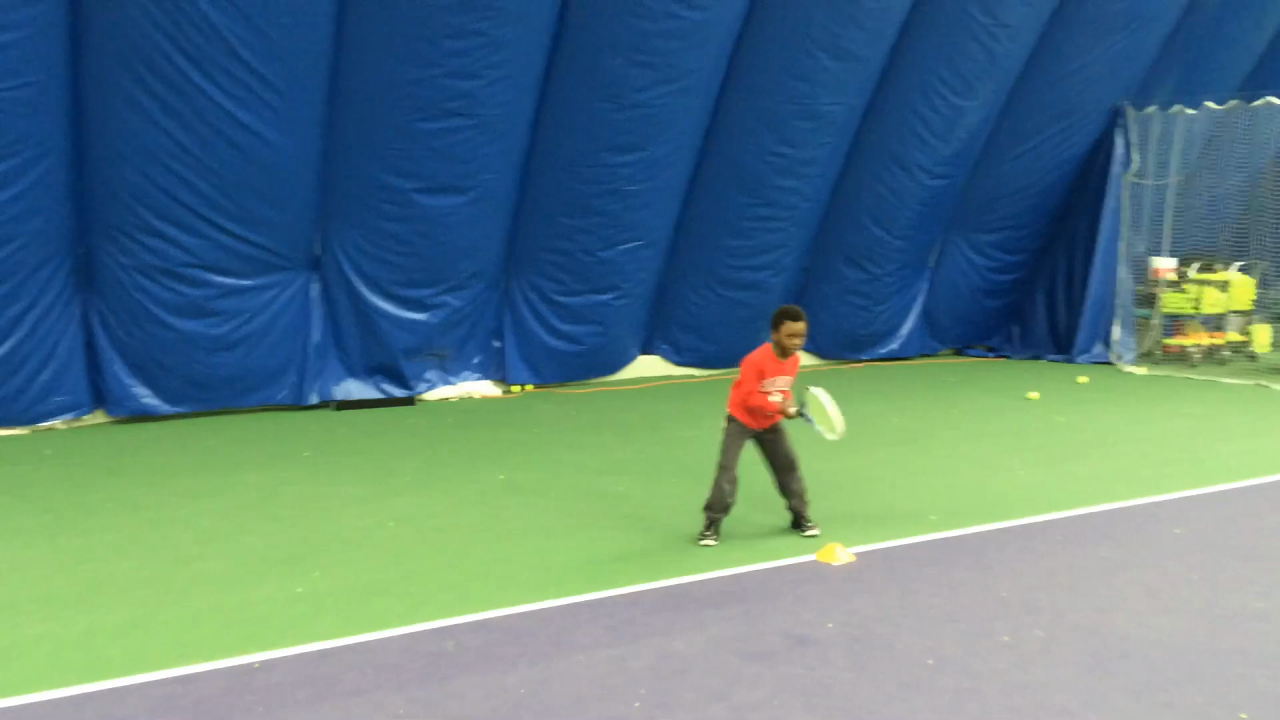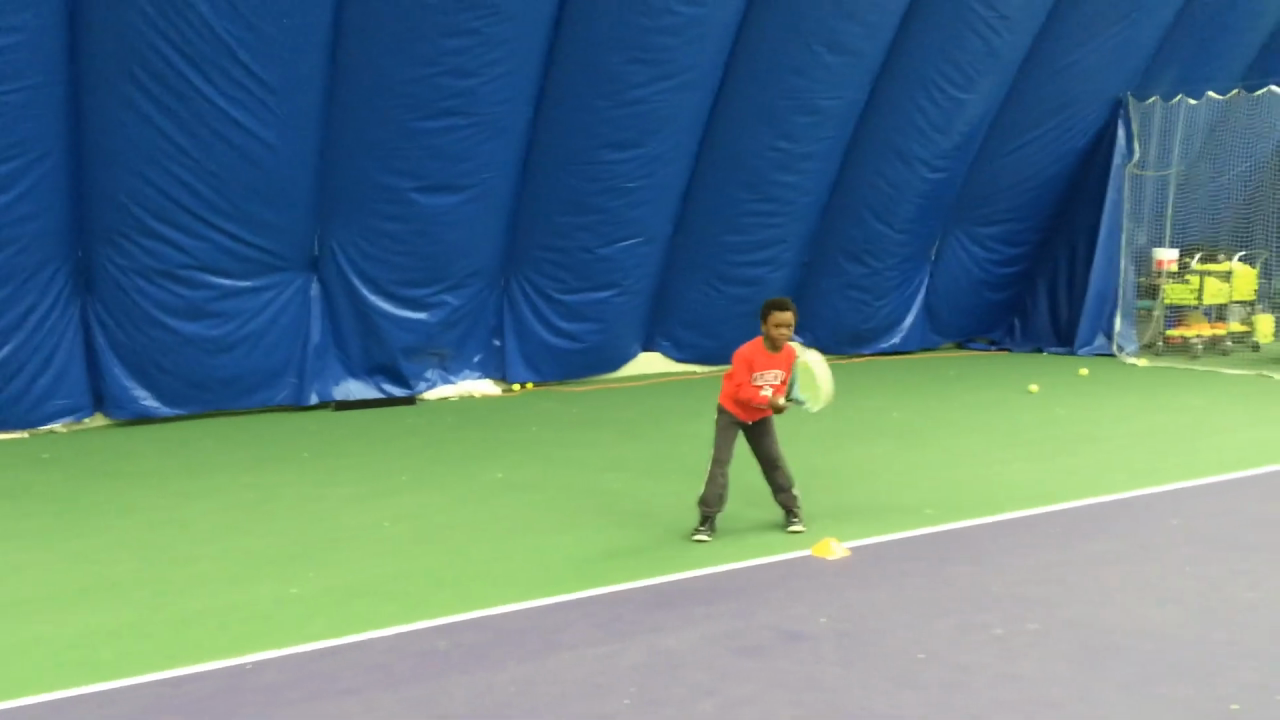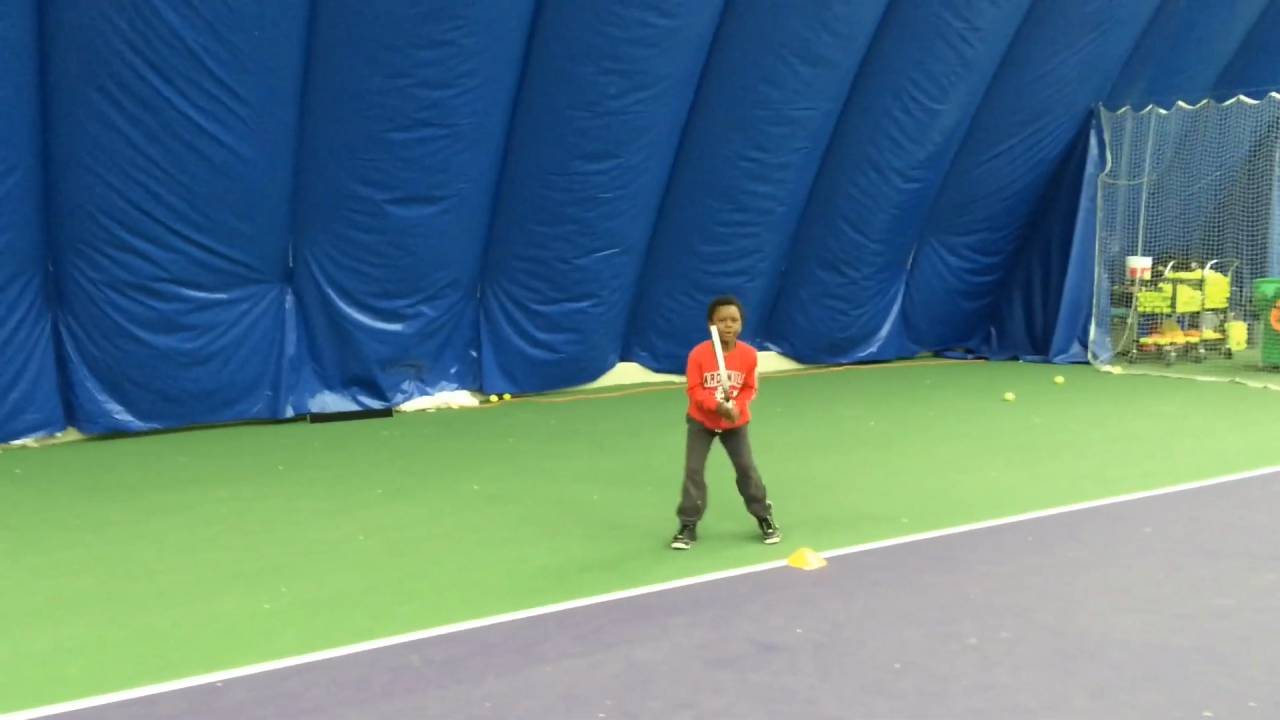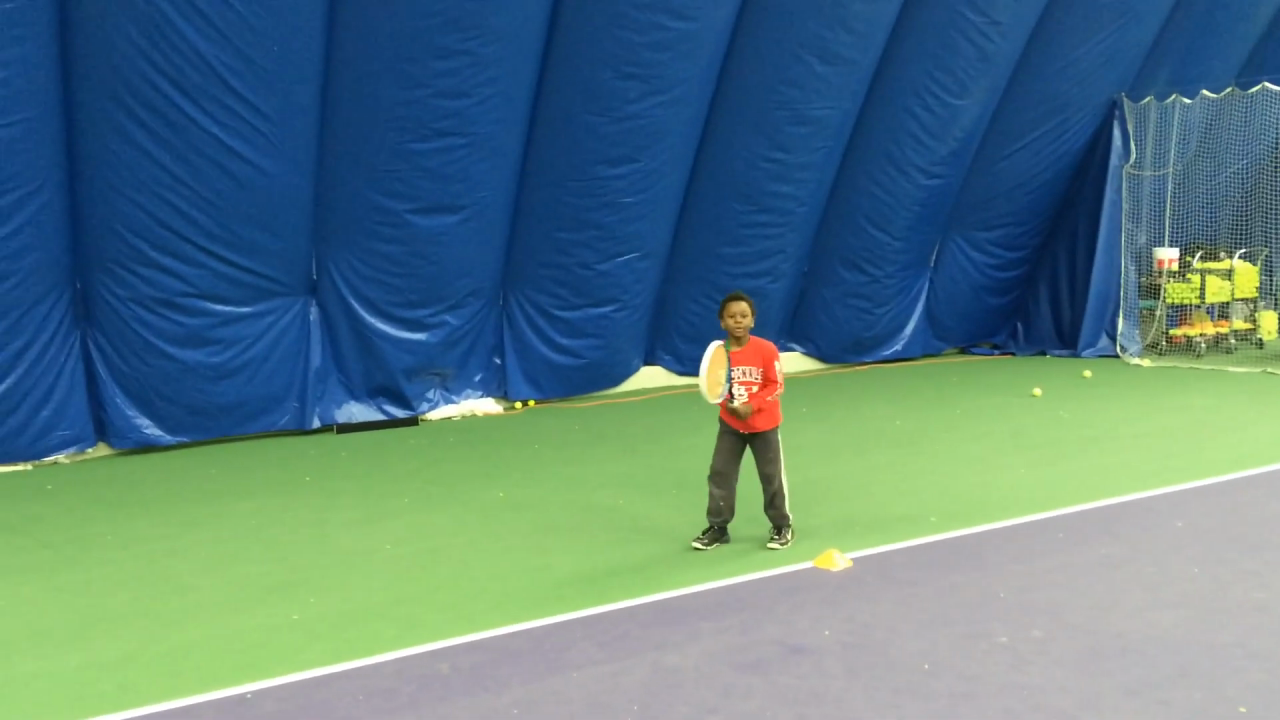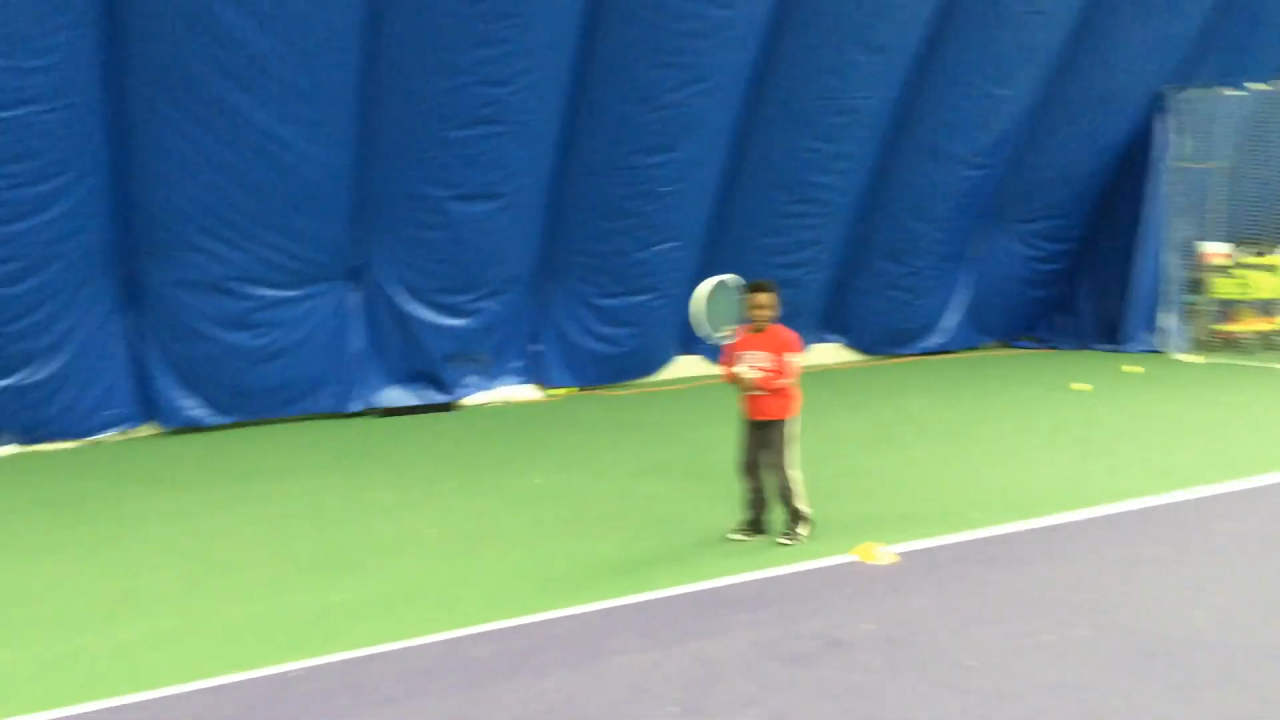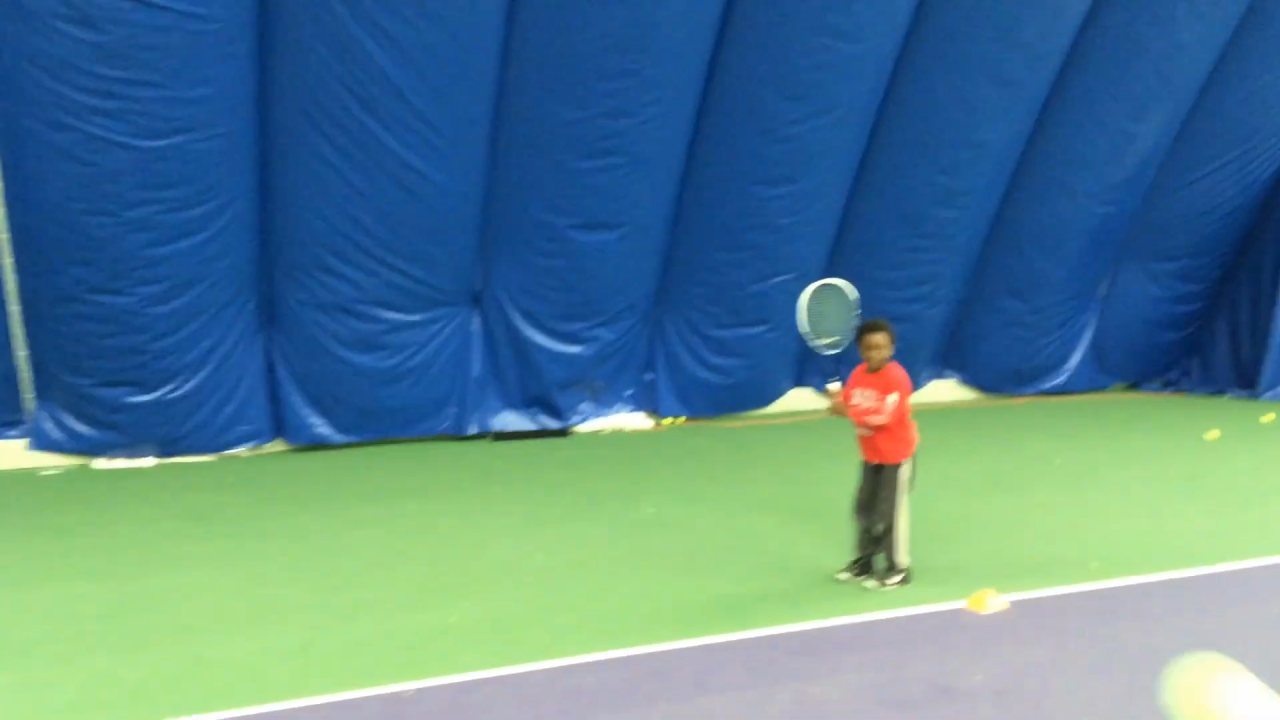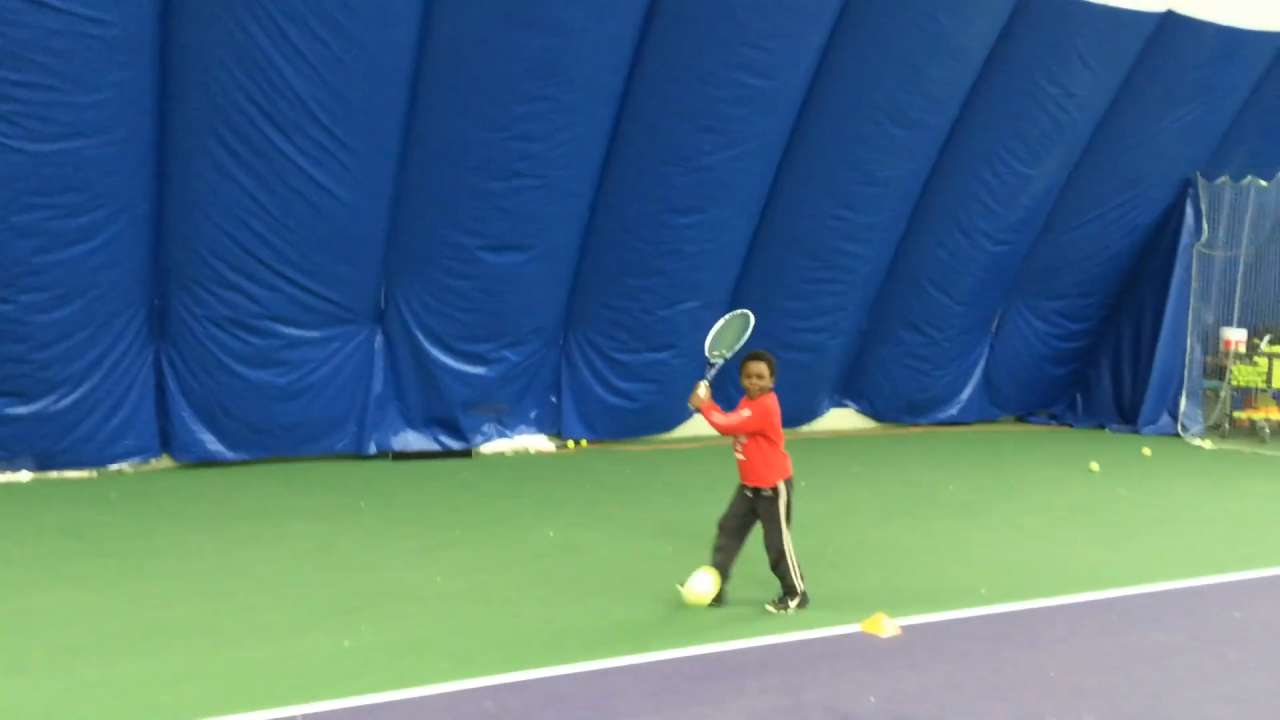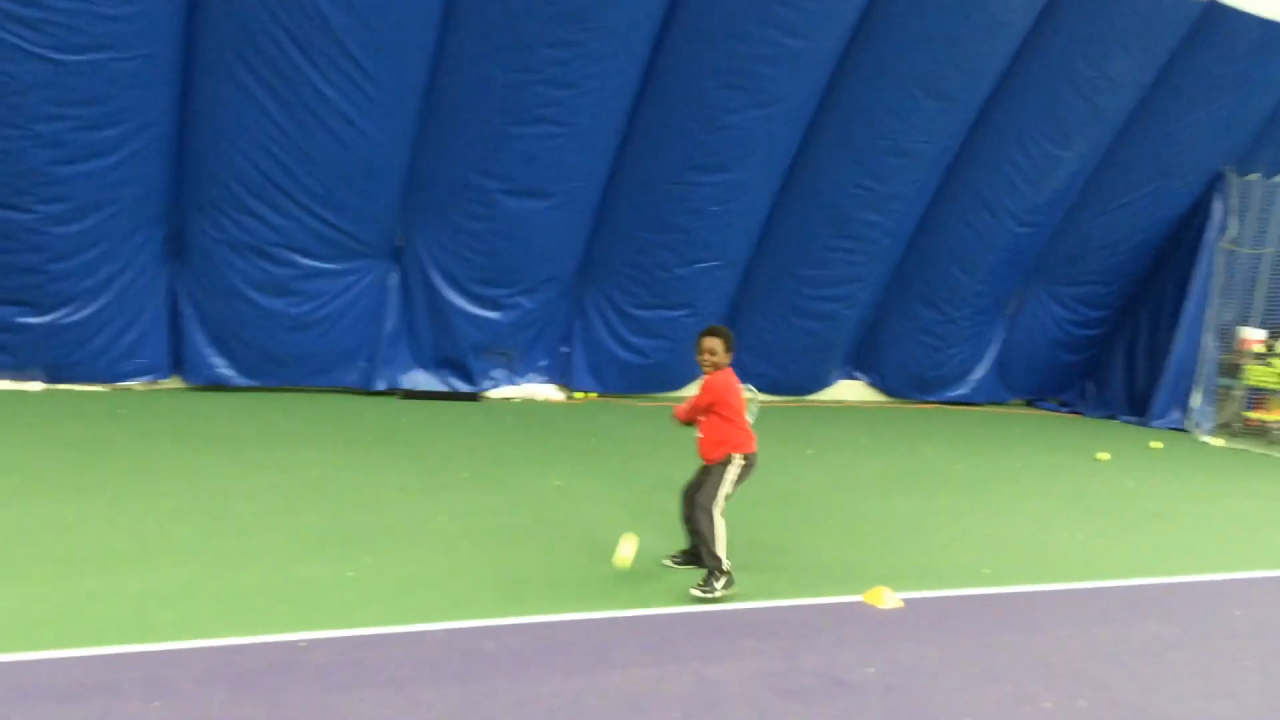
dt=0.4s
person 1, frame 1
left shoulder: (794, 359)
right shoulder: (756, 360)
right elbow: (747, 396)
left wrist: (788, 406)
right wrist: (779, 408)
left hip: (770, 422)
right hip: (741, 420)
left knee: (788, 463)
right knee: (727, 468)
left ankle: (800, 515)
right ankle: (712, 522)
person 1, frame 2
left shoulder: (790, 354)
right shoulder: (746, 353)
left elbow: (782, 384)
right elbow: (739, 390)
left wrist: (779, 401)
right wrist: (768, 401)
left hip: (761, 415)
right hip: (731, 411)
left knee: (774, 460)
right knee: (720, 462)
left ankle: (791, 510)
right ankle: (708, 517)
person 1, frame 3
left shoulder: (748, 354)
right shoulder: (698, 354)
left elbow: (750, 388)
right elbow: (694, 391)
left wrist: (736, 407)
right wrist: (718, 405)
left hip: (735, 421)
right hip: (701, 420)
left knee: (747, 469)
right knee: (693, 471)
left ankle: (765, 518)
right ankle: (688, 526)
person 1, frame 4
left shoulder: (766, 349)
left elbow: (776, 386)
left wrist: (753, 406)
right wrist: (730, 405)
left hip: (764, 424)
right hip: (730, 424)
left knee: (771, 476)
right knee: (719, 473)
left ankle: (782, 526)
right ankle: (718, 527)
person 1, frame 5
left shoulder: (786, 338)
right shoulder: (739, 337)
left elbow: (789, 377)
right elbow: (729, 365)
left wrist: (757, 382)
right wrist: (737, 377)
left hip: (781, 413)
right hip: (753, 412)
left knee: (781, 466)
right knee: (751, 465)
left ankle: (799, 518)
right ankle: (756, 519)
person 1, frame 6
left shoulder: (896, 379)
right shoulder: (858, 374)
left elbow: (884, 417)
right elbow: (847, 401)
left wrist: (848, 412)
right wrist: (838, 400)
left hip: (896, 456)
right hip: (872, 455)
left knee: (890, 512)
right knee: (865, 506)
left ankle: (897, 568)
right ankle: (865, 560)
person 1, frame 7
left shoulder: (765, 406)
right shoulder: (748, 402)
left elbow: (728, 426)
right elbow: (730, 423)
left wrist: (703, 406)
right wrist: (708, 403)
left hip: (772, 485)
right hip: (749, 484)
left knee: (777, 541)
right knee: (728, 529)
left ankle: (795, 593)
person 1, frame 8
left shoulder: (716, 383)
right shoulder: (724, 380)
left elbow: (688, 412)
left wrist: (679, 412)
right wrist: (690, 415)
left hip: (736, 457)
right hip: (718, 458)
left knee: (707, 505)
right knee: (691, 496)
left ankle: (720, 571)
right ankle: (696, 552)
